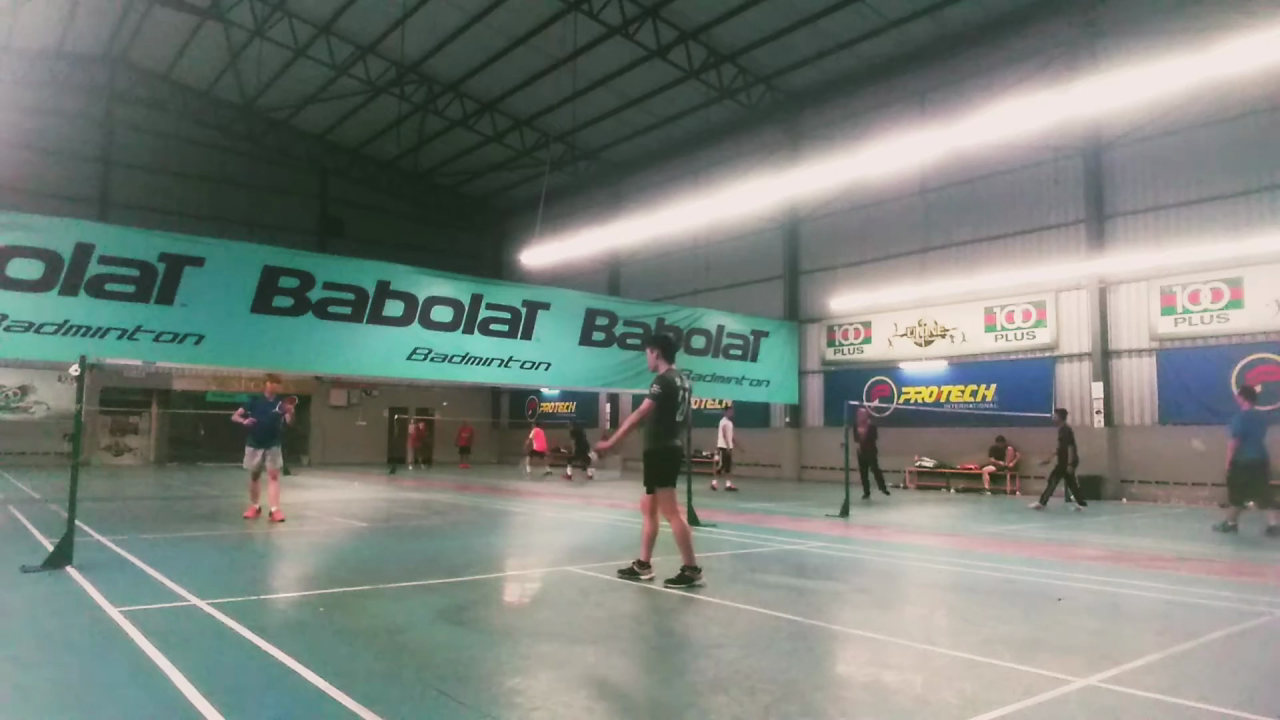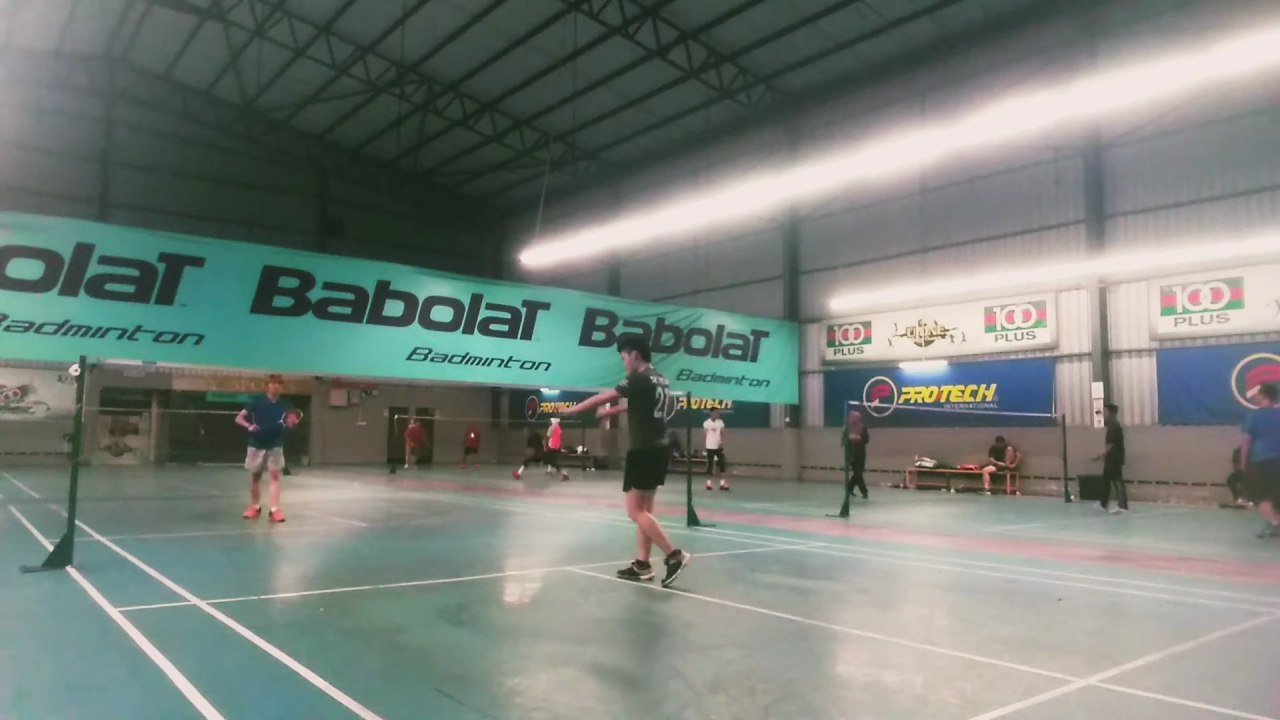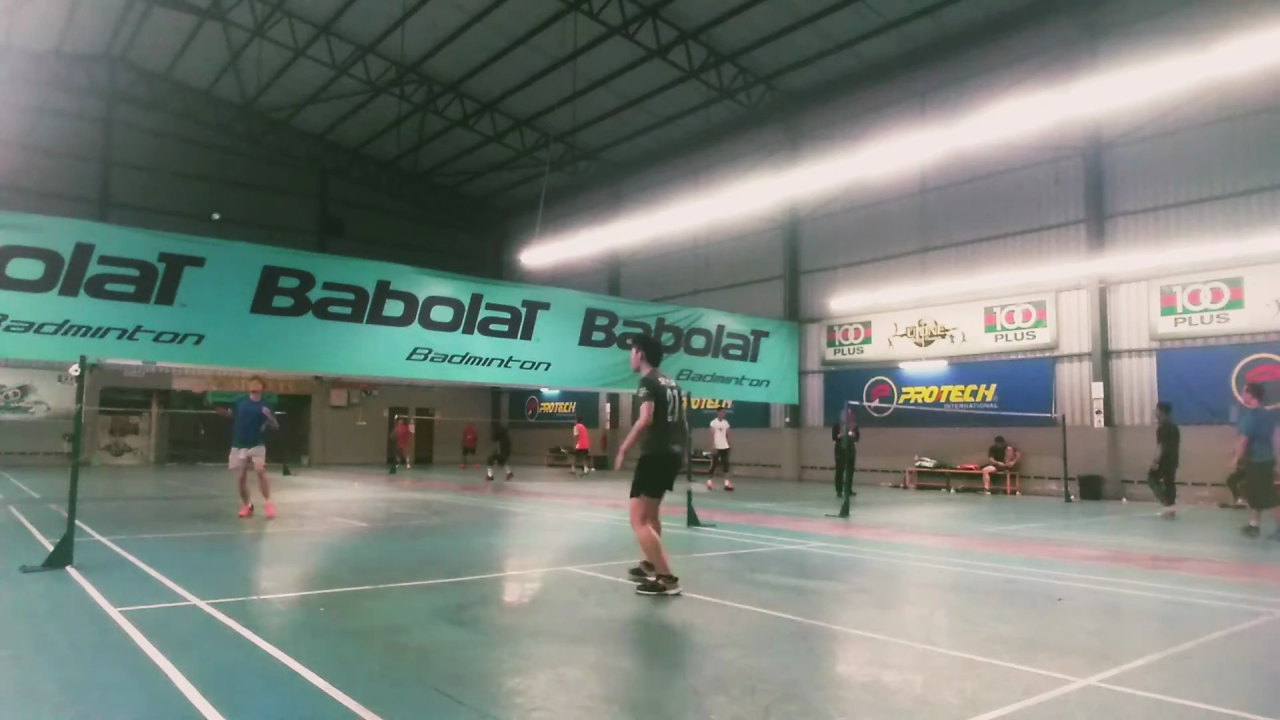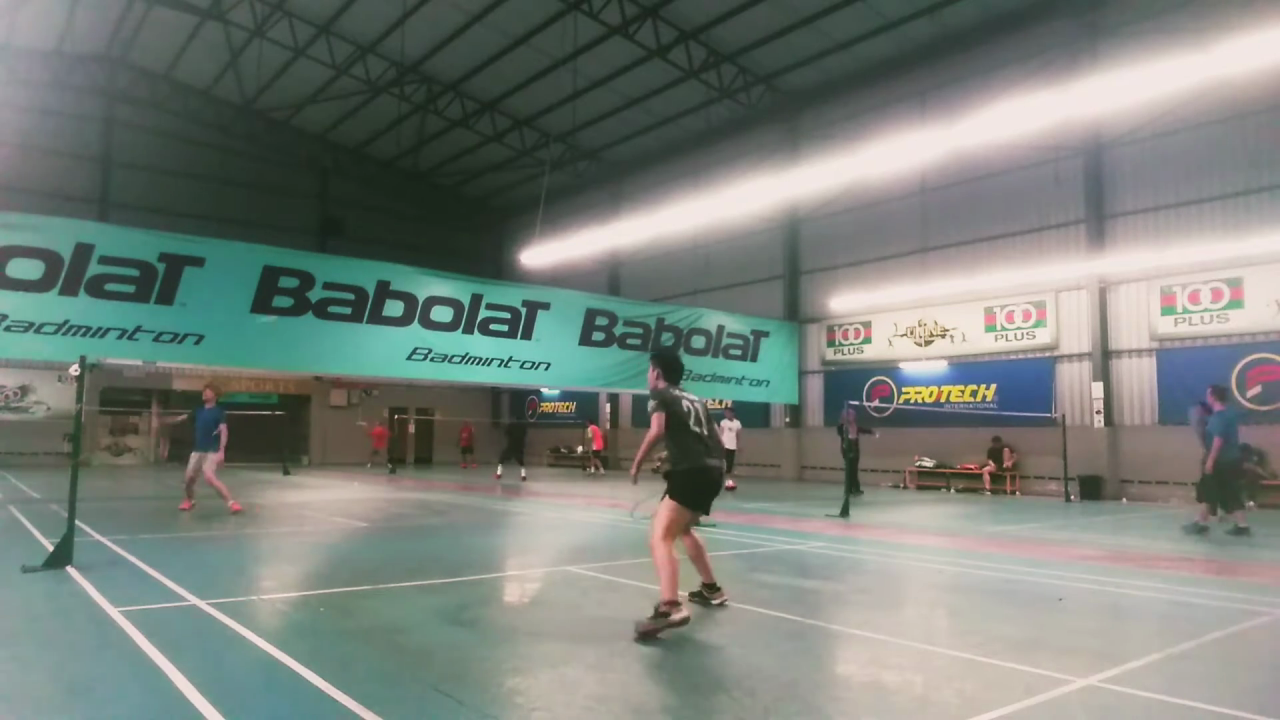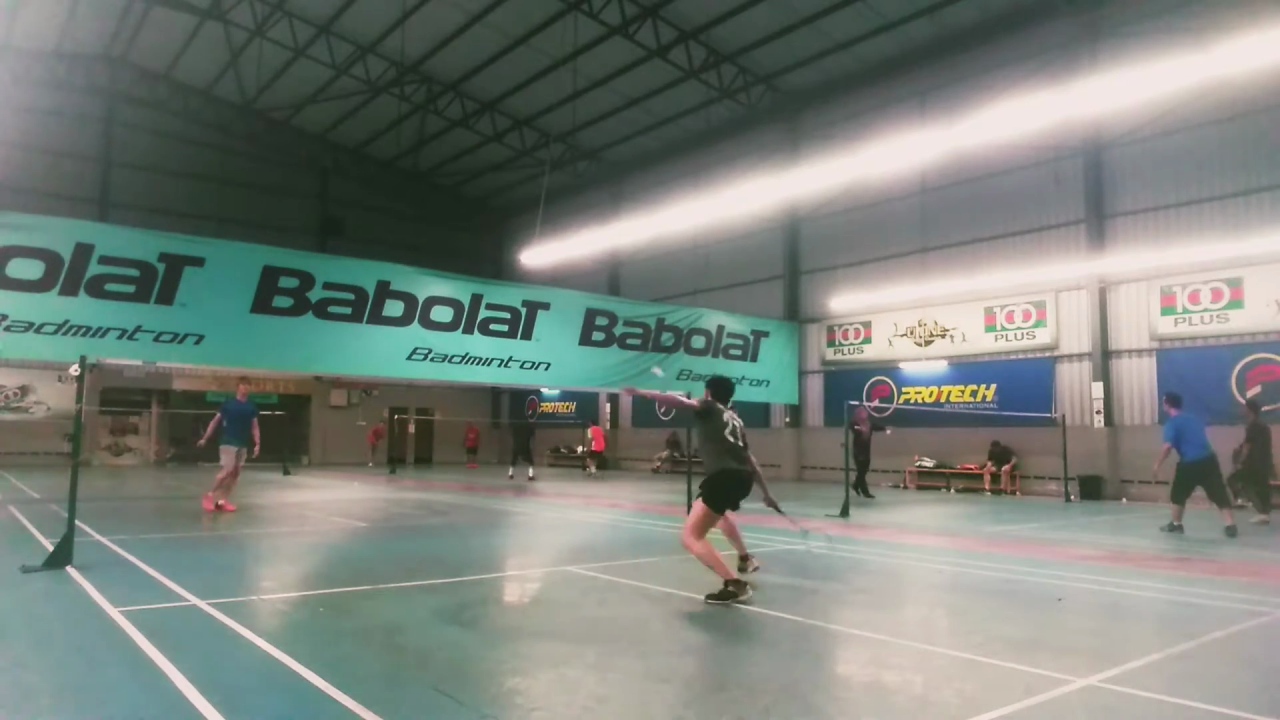
dt=0.5s
person 1, frame 1
left shoulder: (663, 381)
right shoulder: (683, 381)
left elbow: (639, 415)
left wrist: (612, 441)
left hip: (660, 452)
right hip: (671, 450)
left knee: (671, 512)
right knee: (648, 508)
left ankle: (691, 570)
right ankle: (643, 565)
person 1, frame 2
left shoulder: (639, 379)
right shoulder: (660, 380)
left elbow: (600, 399)
left wrist: (572, 409)
right wrist: (613, 411)
left hip: (644, 451)
right hip: (658, 449)
left knee: (636, 511)
right knee: (644, 510)
left ankle: (674, 555)
right ankle: (642, 564)
person 1, frame 3
left shoulder: (648, 382)
right shoulder: (669, 383)
left elbow: (644, 420)
right elbow: (681, 423)
left wrist: (623, 450)
right wrist: (678, 450)
left hip: (655, 456)
right hip: (671, 455)
left knee: (638, 521)
right knee: (650, 514)
left ankle: (666, 579)
right ankle: (651, 566)
person 1, frame 4
left shoulder: (660, 396)
right shoulder: (694, 400)
left elbow: (657, 430)
right elbow: (716, 441)
left wrist: (636, 464)
left hip: (691, 474)
right hip: (713, 472)
left knee: (659, 539)
right knee: (682, 528)
left ankle: (670, 608)
right ankle: (711, 589)
person 1, frame 5
left shoulder: (708, 407)
right shoulder: (735, 419)
left elbow: (681, 401)
right elbow: (750, 460)
left wrist: (644, 393)
right wrist: (766, 492)
left hip: (723, 477)
right hip: (743, 477)
left knee: (691, 538)
right knee: (720, 514)
left ankle: (733, 584)
right ankle: (745, 558)
